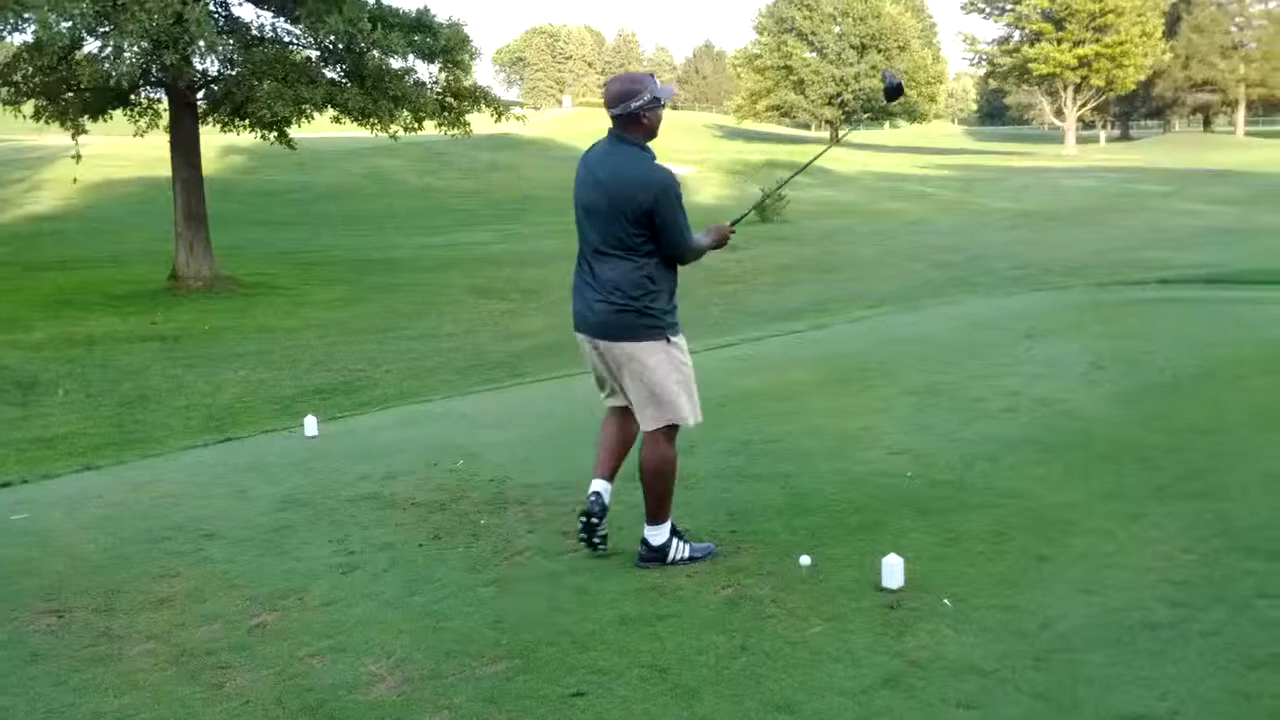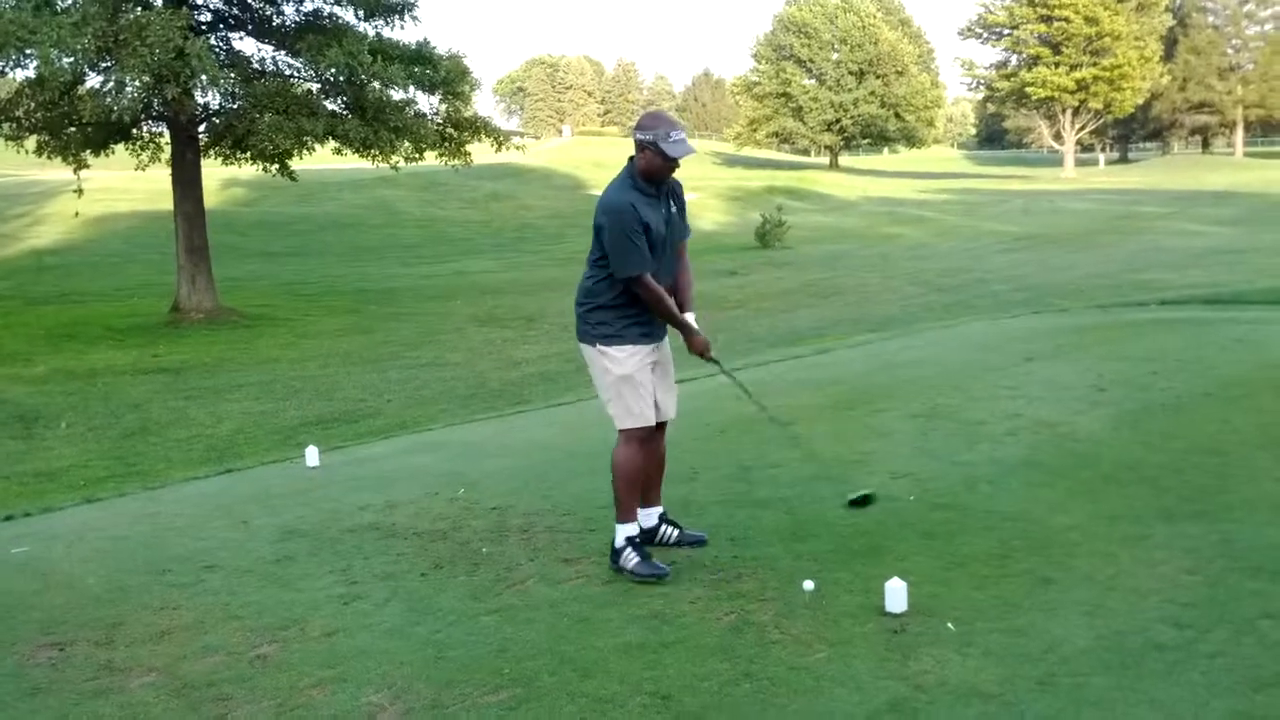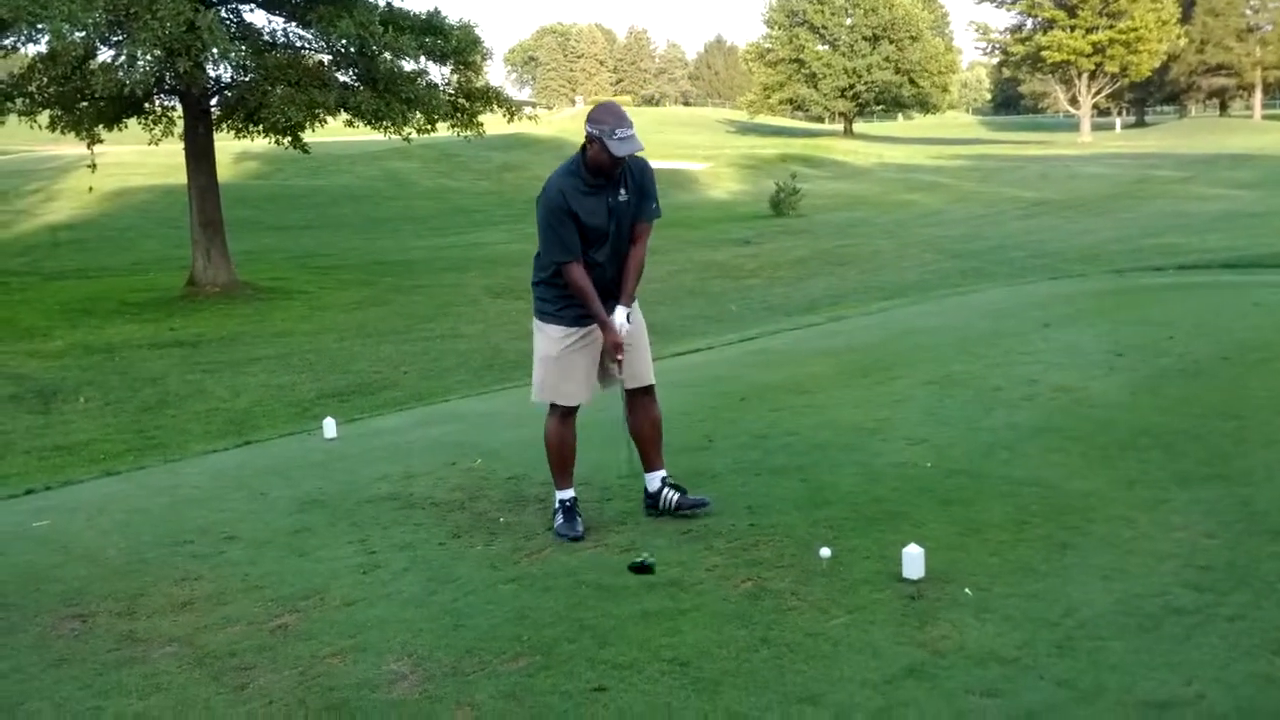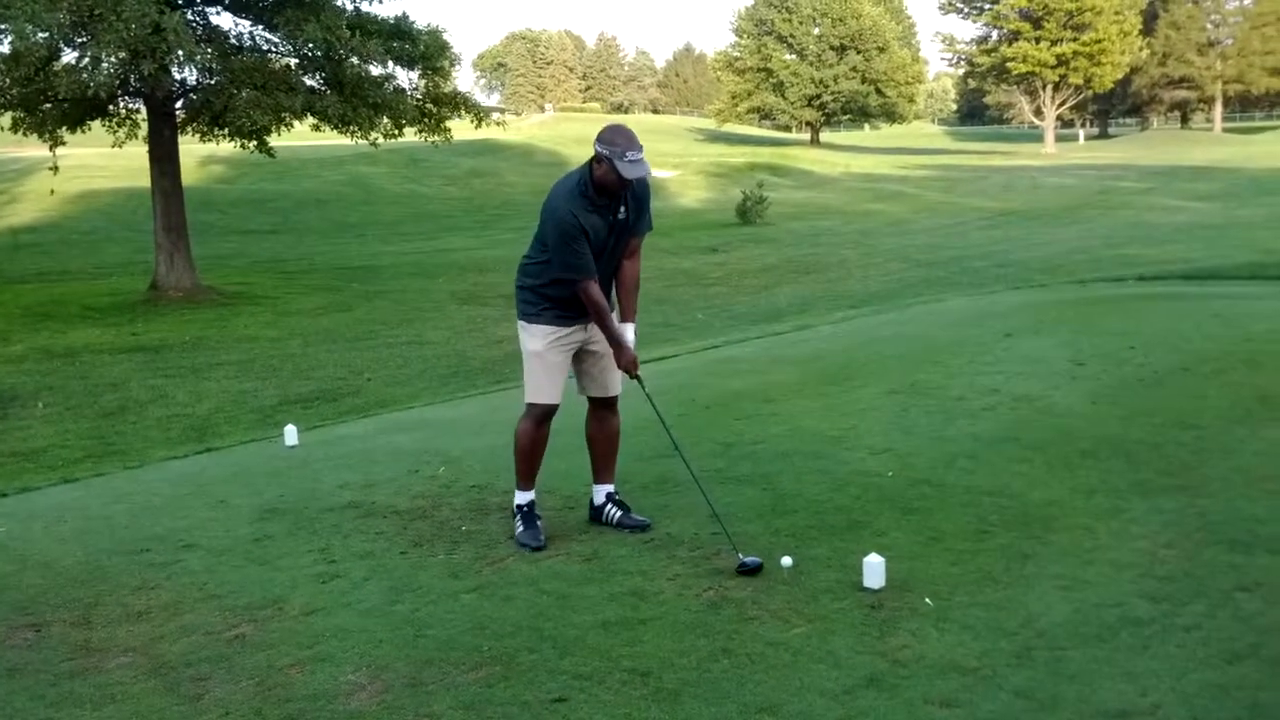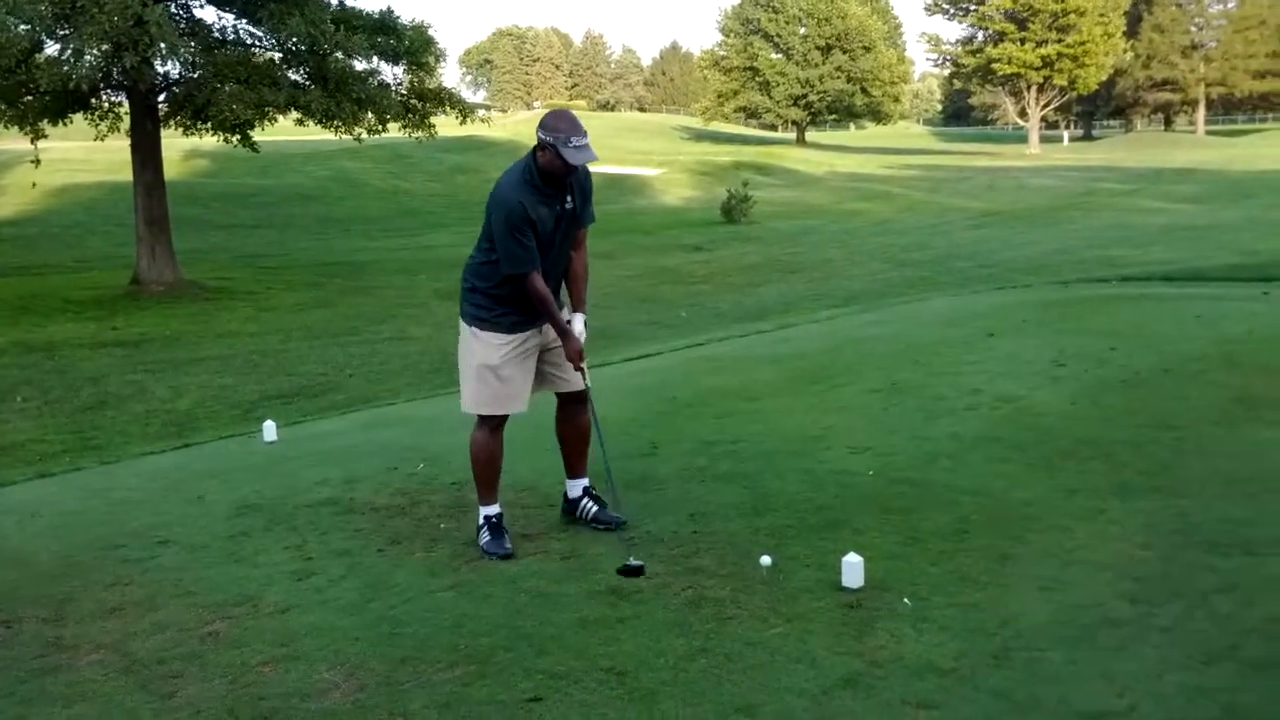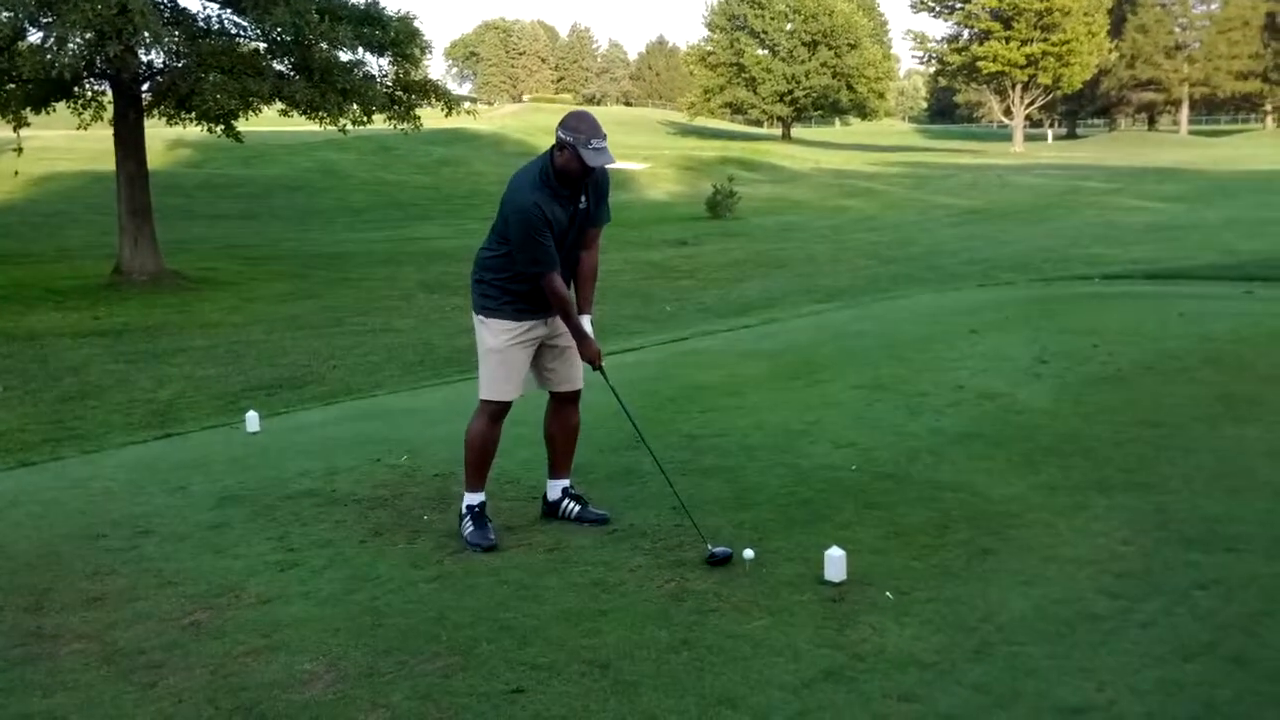
dt=0.7s
person 1, frame 1
left shoulder: (591, 160)
right shoulder: (656, 180)
right elbow: (682, 252)
left wrist: (696, 237)
right wrist: (713, 238)
left hip: (590, 314)
right hip: (640, 323)
left knee: (624, 410)
right knee: (662, 427)
left ankle: (598, 495)
right ankle: (658, 539)
person 1, frame 2
left shoulder: (672, 190)
right shoulder: (619, 205)
left elbow: (678, 256)
right elbow: (639, 282)
left wrist: (689, 315)
right wrist: (686, 328)
left hip: (655, 328)
right hip: (613, 331)
left knee: (656, 425)
right knee: (634, 429)
left ankle: (650, 520)
right ankle: (623, 539)
person 1, frame 3
left shoulder: (639, 172)
right shoulder: (558, 191)
left elbow: (639, 243)
right elbow: (570, 267)
left wrist: (622, 308)
right wrist: (604, 326)
left hip: (619, 302)
right hip: (565, 309)
left knee: (642, 389)
right knee: (564, 405)
left ankle: (656, 486)
right ankle: (564, 501)
person 1, frame 4
left shoulder: (637, 190)
right shoulder: (565, 206)
left elbow: (629, 257)
right elbow: (585, 285)
left wrist: (628, 325)
right wrist: (618, 346)
left hip: (598, 309)
right hip: (547, 309)
left knee: (606, 401)
right knee: (542, 407)
left ankle: (603, 498)
right ankle: (524, 503)
person 1, frame 5
left shoulder: (578, 179)
right shoulder: (511, 197)
left elbow: (576, 248)
right elbow: (529, 277)
left wrist: (578, 315)
right wrist: (563, 336)
left hip: (548, 309)
right hip: (497, 313)
left knee: (575, 395)
right knee: (493, 415)
left ankle: (577, 494)
right ankle: (489, 518)
person 1, frame 6
left shoulder: (596, 179)
right shoulder: (527, 197)
left elbow: (587, 249)
right elbow: (549, 278)
left wrist: (585, 318)
right wrist: (580, 338)
left hip: (557, 304)
right hip: (505, 305)
left knee: (567, 395)
right knee: (495, 404)
left ankle: (558, 494)
right ankle: (472, 504)
